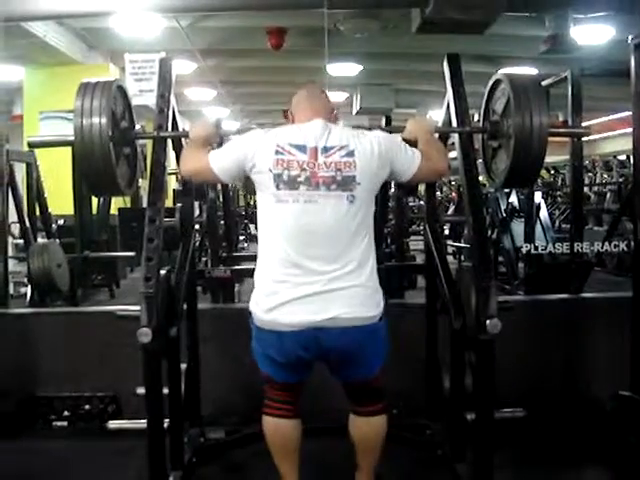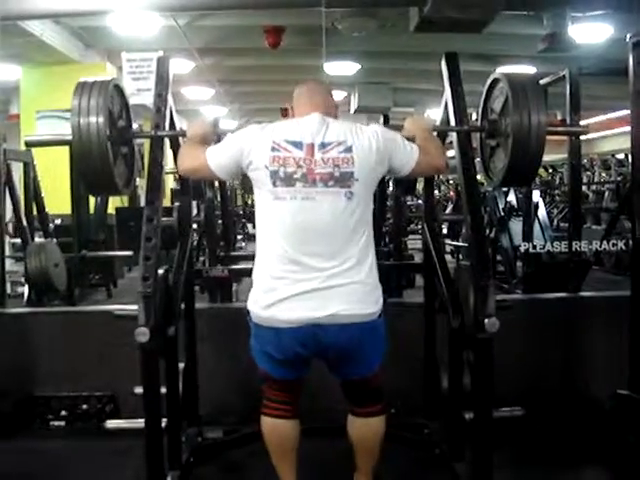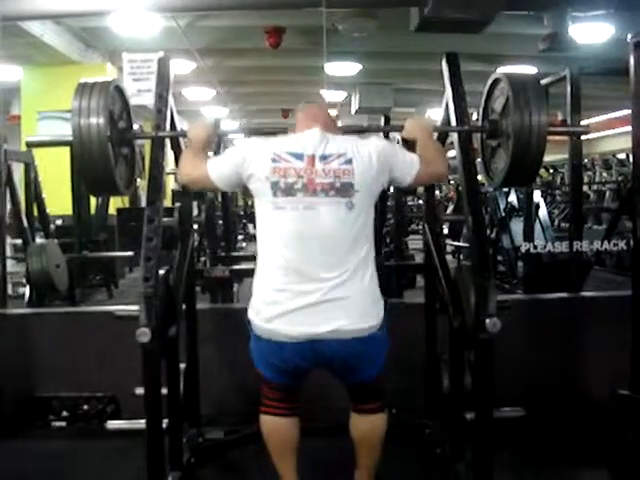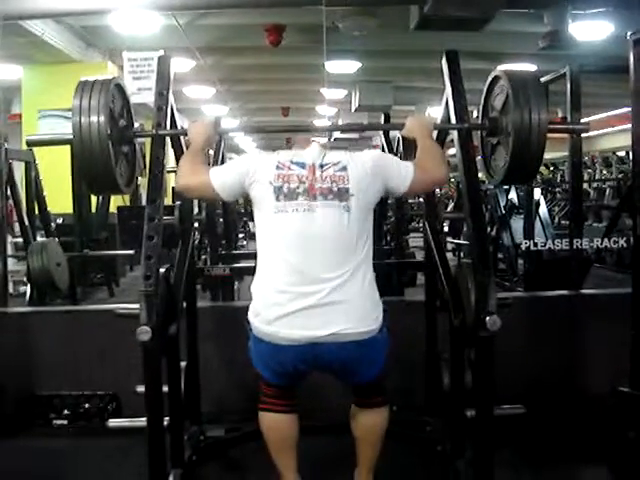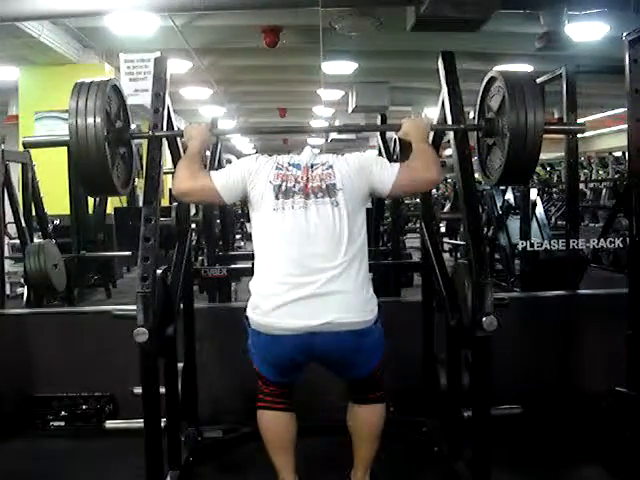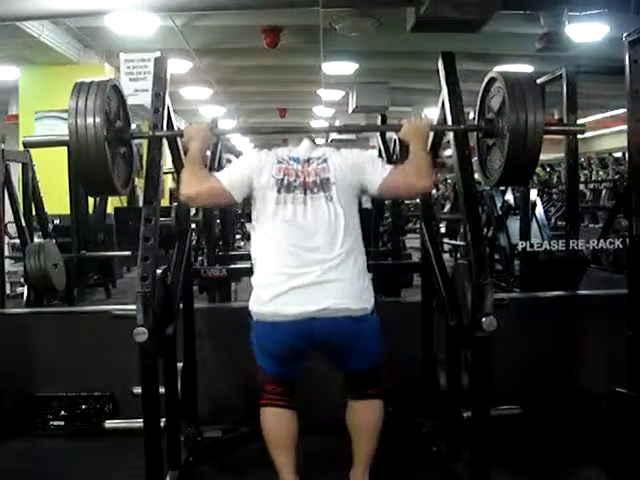
dt=0.2s
person 1, frame 1
left shoulder: (259, 143)
right shoulder: (373, 144)
left elbow: (190, 167)
right elbow: (438, 166)
left wrist: (199, 136)
right wrist: (424, 133)
left hip: (279, 316)
right hip: (356, 316)
left knee: (280, 398)
right knee: (366, 399)
person 1, frame 2
left shoulder: (256, 139)
right shoulder: (371, 139)
left elbow: (188, 165)
right elbow: (436, 162)
left wrist: (196, 134)
right wrist: (421, 131)
left hip: (277, 313)
right hip: (354, 312)
left knee: (278, 400)
right knee: (365, 400)
person 1, frame 3
left shoulder: (257, 152)
right shoulder: (370, 152)
left elbow: (189, 174)
right elbow: (437, 169)
left wrist: (198, 140)
right wrist: (422, 134)
left hip: (278, 323)
right hip: (355, 324)
left knee: (277, 400)
right knee: (368, 400)
person 1, frame 4
left shoulder: (260, 166)
right shoulder: (365, 165)
left elbow: (187, 181)
right elbow: (436, 174)
left wrist: (198, 142)
right wrist: (422, 134)
left hip: (277, 329)
right hip: (354, 329)
left knee: (275, 396)
right knee: (370, 395)
person 1, frame 5
left shoulder: (257, 168)
right shoulder: (354, 165)
left elbow: (185, 187)
right elbow: (428, 176)
left wrist: (195, 145)
right wrist: (418, 136)
left hip: (274, 322)
right hip: (349, 320)
left knee: (273, 393)
right knee: (367, 390)
person 1, frame 6
left shoulder: (259, 161)
right shoulder: (350, 159)
left elbow: (193, 192)
right elbow: (419, 182)
left wrist: (196, 146)
right wrist: (417, 139)
left hip: (276, 311)
right hip: (346, 308)
left knee: (276, 391)
right knee: (365, 386)
